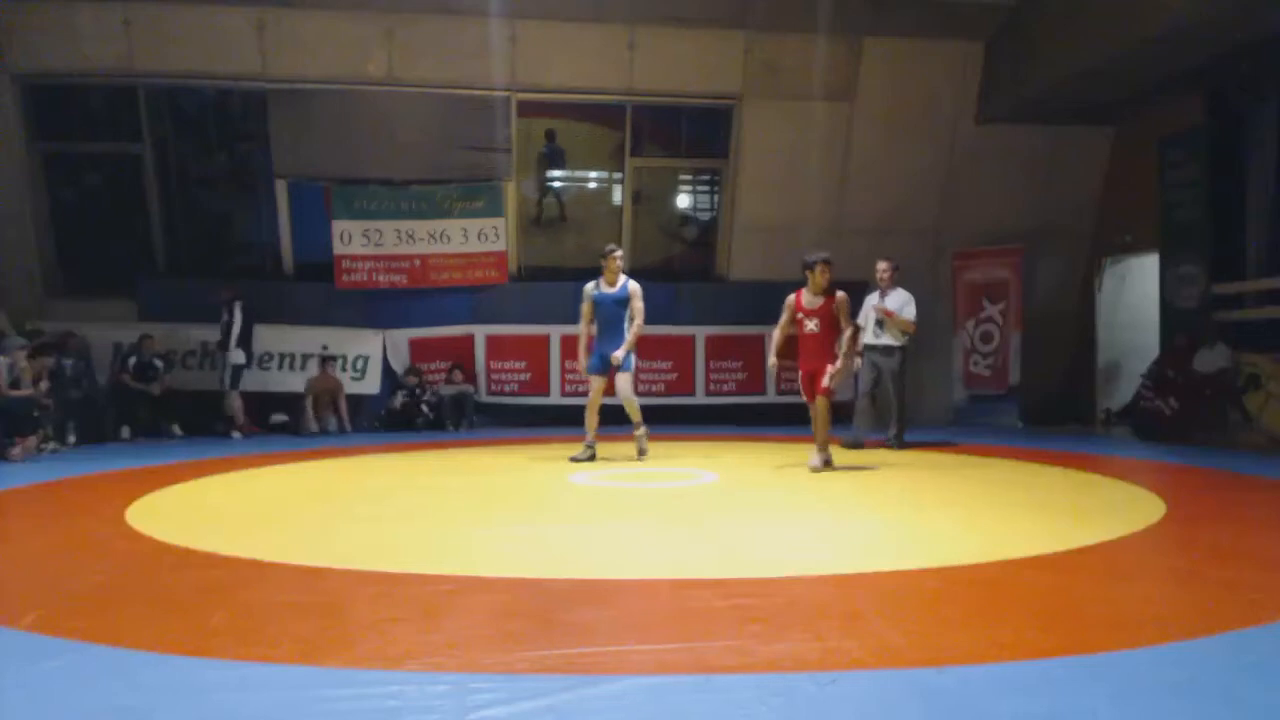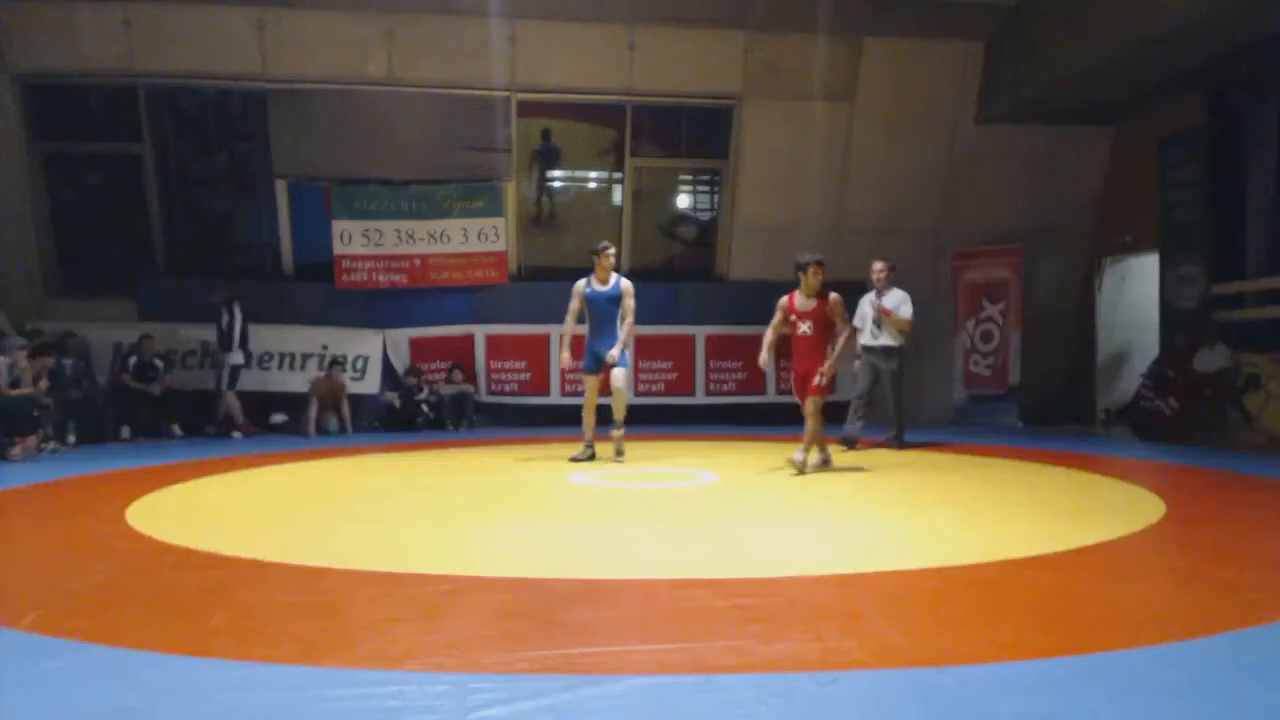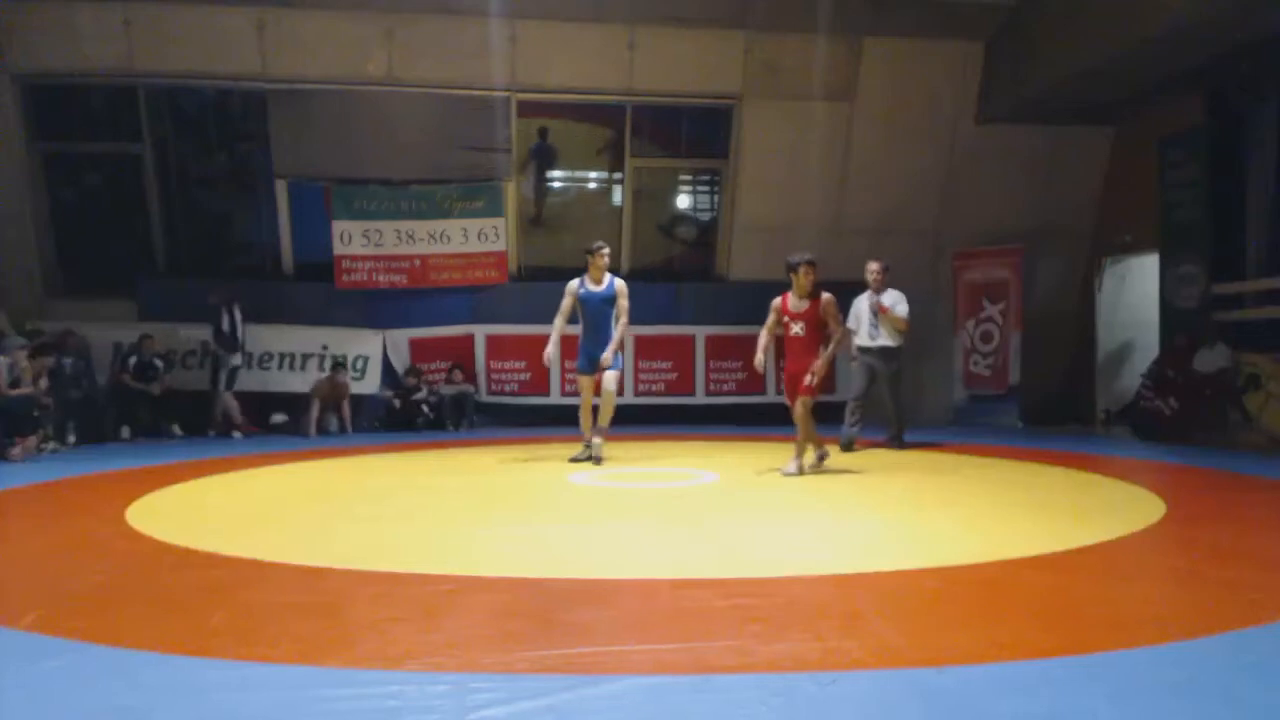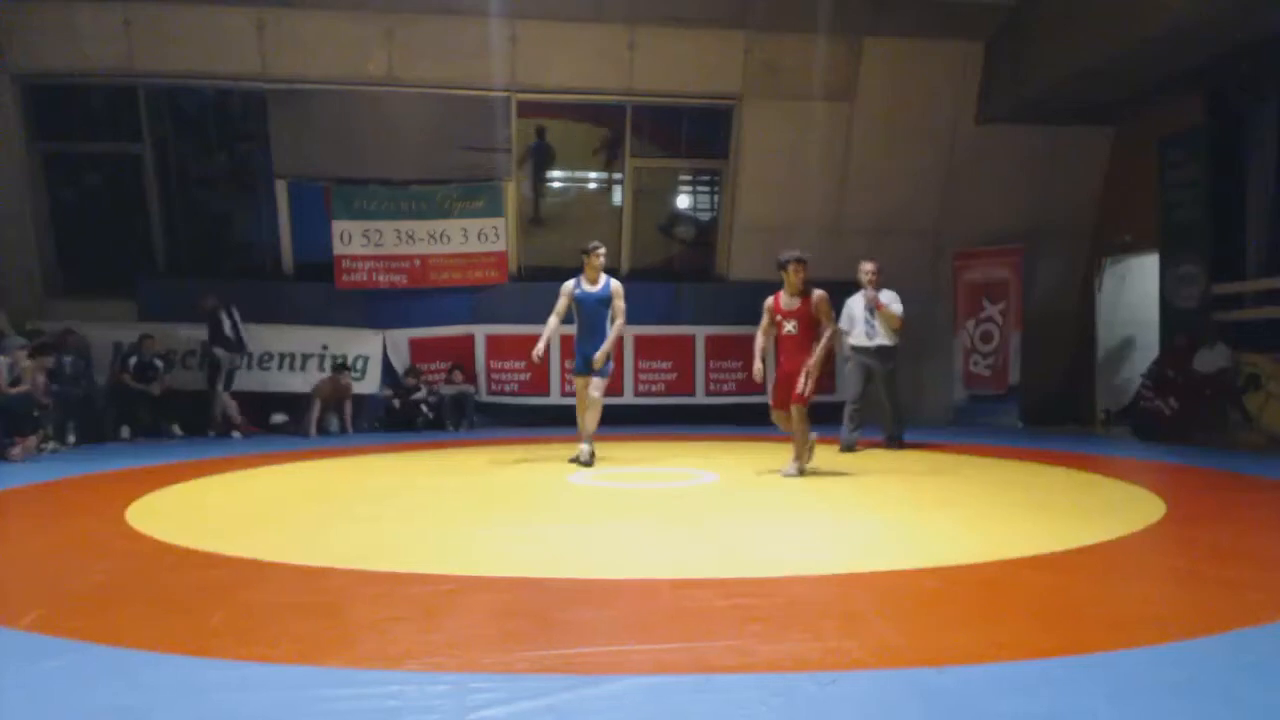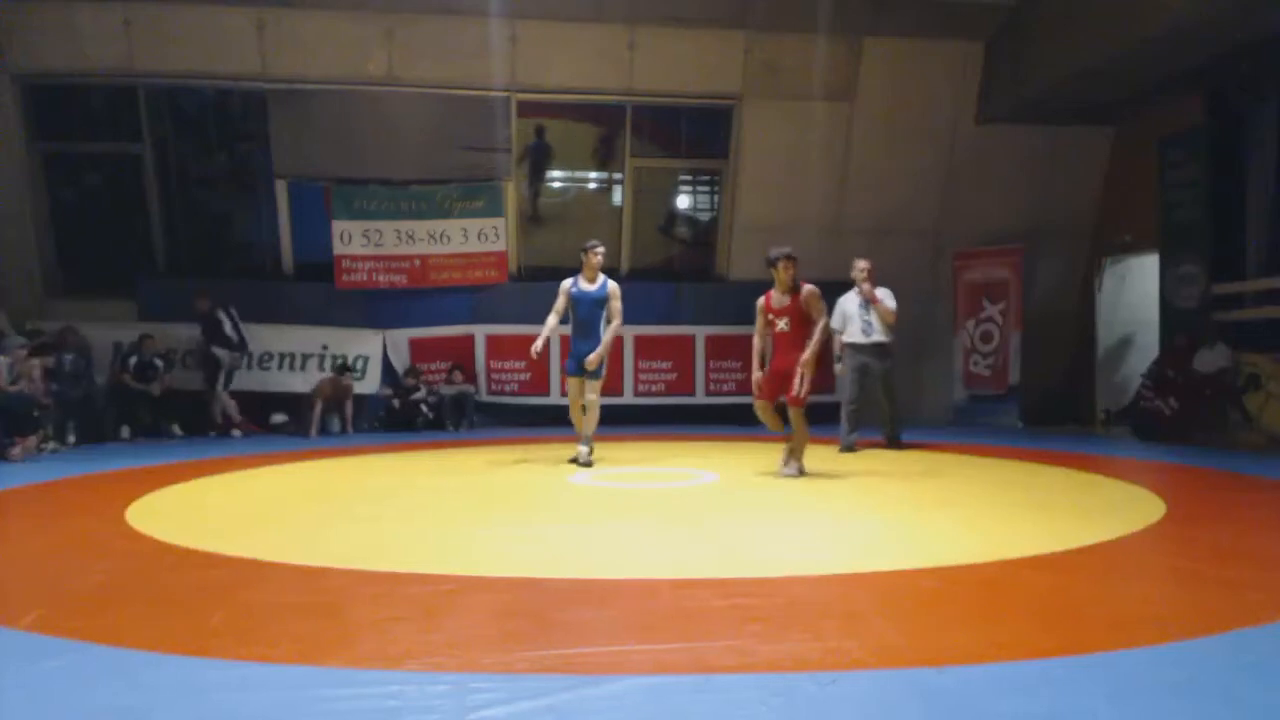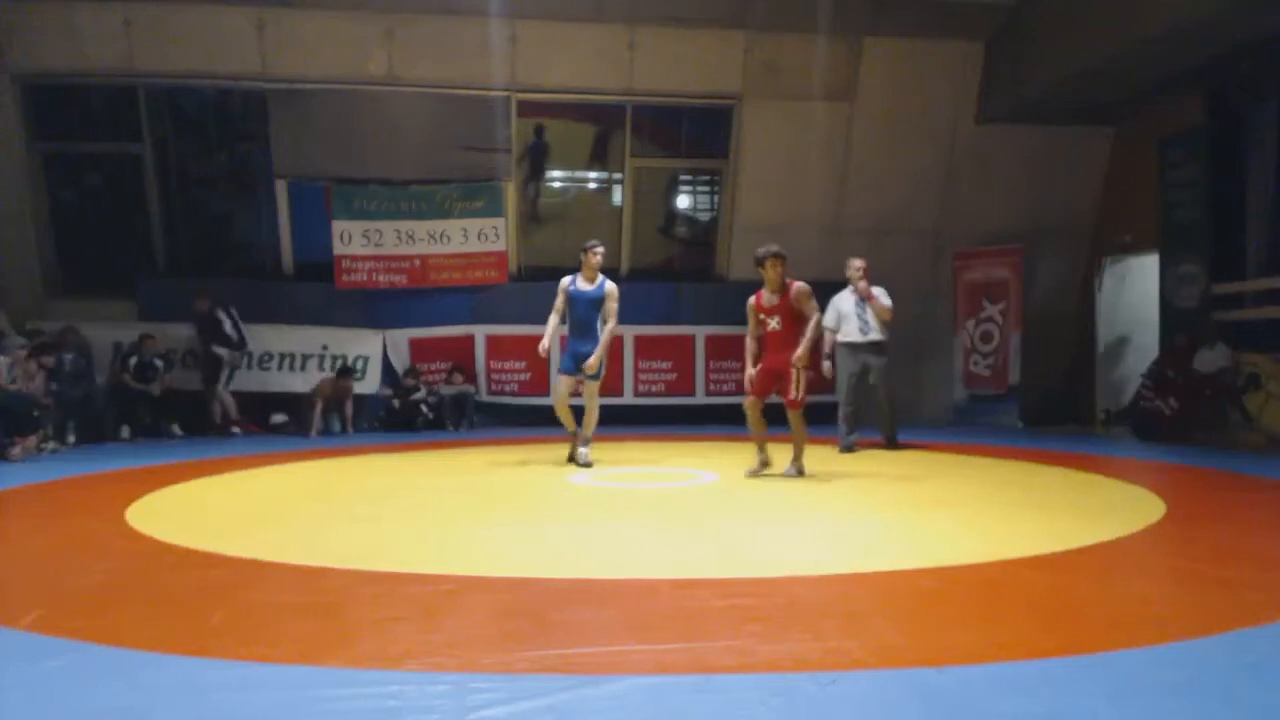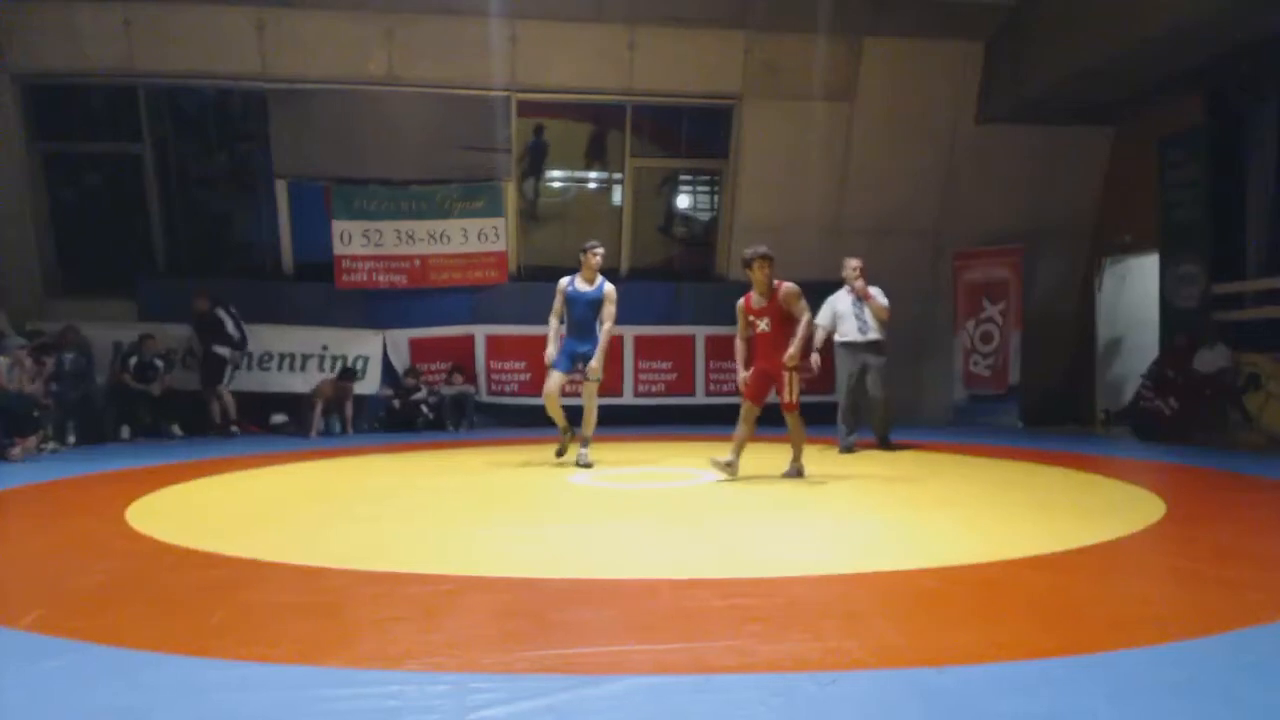
dt=0.1s
person 1, frame 1
left shoulder: (839, 298)
right shoulder: (793, 300)
left elbow: (848, 328)
right elbow: (781, 329)
left wrist: (842, 357)
right wrist: (773, 354)
left hip: (829, 361)
right hip: (805, 363)
left knee: (821, 402)
right knee: (814, 409)
left ankle: (818, 453)
right ankle: (825, 454)
person 1, frame 2
left shoulder: (832, 300)
right shoulder: (786, 302)
left elbow: (844, 331)
right elbow: (773, 329)
left wrist: (833, 359)
right wrist: (765, 351)
left hip: (821, 363)
right hip: (799, 364)
left knee: (812, 404)
right knee: (808, 411)
left ankle: (802, 454)
right ankle: (823, 454)
person 1, frame 3
left shoulder: (825, 300)
right shoulder: (779, 303)
left elbow: (837, 330)
right elbow: (767, 331)
left wrist: (825, 359)
right wrist: (760, 353)
left hip: (813, 363)
right hip: (790, 364)
left knee: (802, 406)
right knee: (798, 411)
left ankle: (797, 460)
right ankle: (820, 449)
person 1, frame 4
left shoulder: (817, 297)
right shoulder: (772, 302)
left elbow: (829, 327)
right elbow: (763, 332)
left wrist: (818, 356)
right wrist: (758, 360)
left hip: (807, 362)
right hip: (784, 364)
left knee: (797, 410)
right knee: (778, 413)
left ankle: (797, 462)
right ankle: (807, 439)
person 1, frame 5
left shoulder: (808, 292)
right shoulder: (763, 302)
left elbow: (822, 321)
right elbow: (759, 335)
left wrist: (812, 350)
right wrist: (756, 368)
left hip: (800, 360)
right hip: (776, 361)
left knee: (795, 410)
right knee: (761, 406)
left ankle: (797, 461)
right ankle: (791, 443)
person 1, frame 6
left shoulder: (799, 290)
right shoulder: (754, 301)
left elbow: (814, 317)
right elbow: (752, 336)
left wrist: (805, 346)
right wrist: (749, 366)
left hip: (794, 360)
right hip: (769, 360)
left knee: (793, 411)
right knee: (750, 404)
left ankle: (797, 462)
right ankle: (762, 456)
person 1, frame 7
left shoulder: (787, 291)
right shoulder: (743, 304)
left elbow: (805, 317)
right elbow: (741, 338)
left wrist: (796, 346)
right wrist: (740, 368)
left hip: (785, 362)
right hip: (760, 363)
left knee: (790, 413)
right knee: (747, 410)
left ankle: (797, 462)
right ankle: (733, 461)
person 2, frame 1
left shoulder: (632, 286)
right shoulder: (590, 288)
left elbow: (638, 322)
right elbow: (585, 321)
left wrist: (624, 349)
right wrist: (581, 352)
left hip: (623, 348)
right hip: (599, 348)
left knee: (624, 393)
right knee: (593, 398)
left ankle: (639, 429)
right ankle: (589, 447)
person 2, frame 2
left shoulder: (624, 284)
right shoulder: (581, 286)
left elbow: (629, 320)
right elbow: (571, 318)
left wrist: (618, 348)
right wrist: (565, 348)
left hip: (615, 346)
right hip: (592, 347)
left knee: (619, 387)
right knee: (589, 398)
left ankle: (618, 430)
right ankle: (588, 447)
person 2, frame 3
left shoulder: (618, 285)
right shoulder: (575, 286)
left elbow: (624, 320)
right elbow: (562, 316)
left wrist: (612, 349)
right wrist: (551, 345)
left hip: (609, 347)
right hip: (586, 347)
left knee: (609, 390)
right knee: (585, 398)
left ankle: (598, 438)
right ankle: (588, 446)
person 2, frame 4
left shoulder: (613, 285)
right shoulder: (570, 286)
left elbow: (619, 321)
right elbow: (556, 316)
left wrist: (604, 351)
right wrist: (542, 341)
left hip: (603, 348)
right hip: (581, 348)
left knee: (595, 397)
right knee: (581, 400)
left ankle: (586, 447)
right ankle: (586, 448)
person 2, frame 5
left shoulder: (610, 287)
right shoulder: (568, 285)
left elbow: (616, 322)
right elbow: (555, 314)
left wrist: (599, 352)
right wrist: (542, 338)
left hip: (596, 349)
right hip: (575, 348)
left knee: (591, 399)
right knee: (574, 400)
left ankle: (583, 449)
right ankle: (587, 444)
person 2, frame 6
left shoulder: (609, 287)
right shoulder: (567, 282)
left elbow: (611, 323)
right elbow: (556, 313)
left wrist: (598, 354)
right wrist: (546, 338)
left hip: (593, 348)
right hip: (571, 346)
left knee: (591, 400)
right knee: (559, 399)
left ankle: (583, 450)
right ankle: (575, 436)
person 2, frame 7
left shoulder: (607, 288)
right shoulder: (565, 283)
left elbow: (608, 325)
right elbow: (555, 316)
left wrist: (598, 357)
right wrist: (551, 345)
left hip: (592, 347)
right hip: (568, 345)
left knee: (590, 400)
right knee: (549, 394)
left ankle: (583, 451)
right ankle: (566, 431)
person 3, frame 1
left shoulder: (904, 297)
right shoulder: (869, 299)
left elbow: (910, 327)
right elbow: (863, 328)
left wrist: (888, 313)
right wrist: (858, 353)
left hip: (892, 353)
right hip: (870, 352)
left knee: (896, 397)
right knee: (864, 394)
left ankle: (895, 438)
right ankle: (858, 437)
person 3, frame 2
left shoulder: (901, 297)
right shoulder: (865, 299)
left elbow: (906, 326)
left wrist: (886, 312)
right wrist: (857, 355)
left hip: (890, 354)
right hip: (867, 354)
left knee: (894, 398)
right knee: (859, 394)
left ankle: (895, 438)
right ankle: (850, 436)
person 3, frame 3
left shoulder: (896, 297)
right shoulder: (859, 301)
left elbow: (903, 325)
right elbow: (854, 331)
left wrist: (883, 309)
right wrist: (855, 356)
left hip: (888, 354)
right hip: (864, 355)
left knee: (892, 399)
right knee: (855, 396)
left ankle: (895, 438)
right ankle: (848, 439)
person 3, frame 4
left shoulder: (890, 297)
right shoulder: (852, 302)
left elbow: (897, 323)
right elbow: (847, 332)
left wrist: (878, 304)
right wrist: (848, 358)
left hip: (883, 354)
right hip: (858, 355)
left knee: (890, 399)
right knee: (853, 398)
left ankle: (894, 438)
right ankle: (848, 441)
person 3, frame 5
left shoulder: (884, 294)
right shoulder: (844, 300)
left elbow: (891, 318)
right elbow: (837, 331)
left wrist: (873, 299)
right wrist: (838, 358)
left hip: (879, 351)
right hip: (853, 352)
left knee: (887, 397)
right knee: (849, 397)
left ankle: (893, 437)
right ankle: (848, 440)
person 3, frame 6
left shoulder: (878, 292)
right shoulder: (838, 299)
left elbow: (887, 316)
right elbow: (830, 330)
left wrist: (869, 296)
right wrist: (827, 356)
left hip: (875, 350)
right hip: (849, 351)
left knee: (884, 396)
right knee: (846, 398)
left ankle: (890, 437)
right ankle: (846, 441)
person 3, frame 7
left shoulder: (875, 292)
right shoulder: (835, 299)
left elbow: (885, 315)
right elbow: (823, 326)
left wrist: (866, 295)
right wrist: (816, 349)
left hip: (873, 350)
right hip: (848, 351)
left knee: (877, 395)
right knee: (846, 397)
left ankle: (882, 437)
right ankle: (846, 441)
